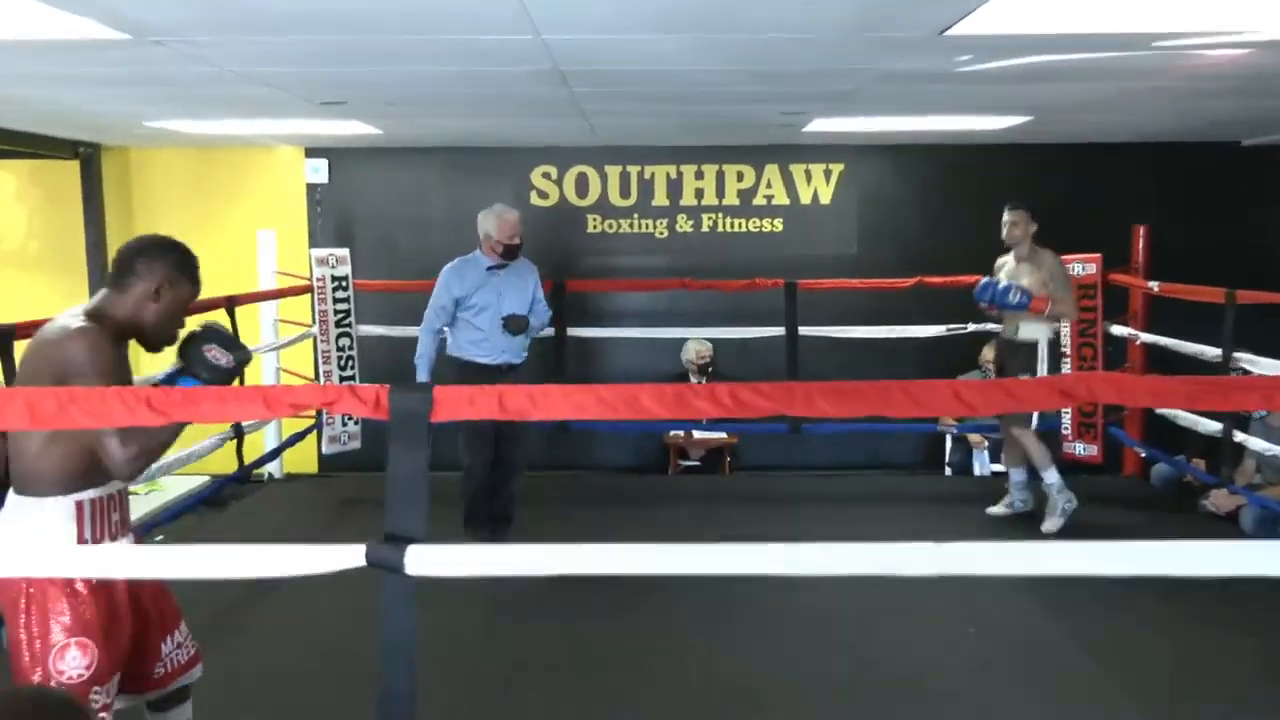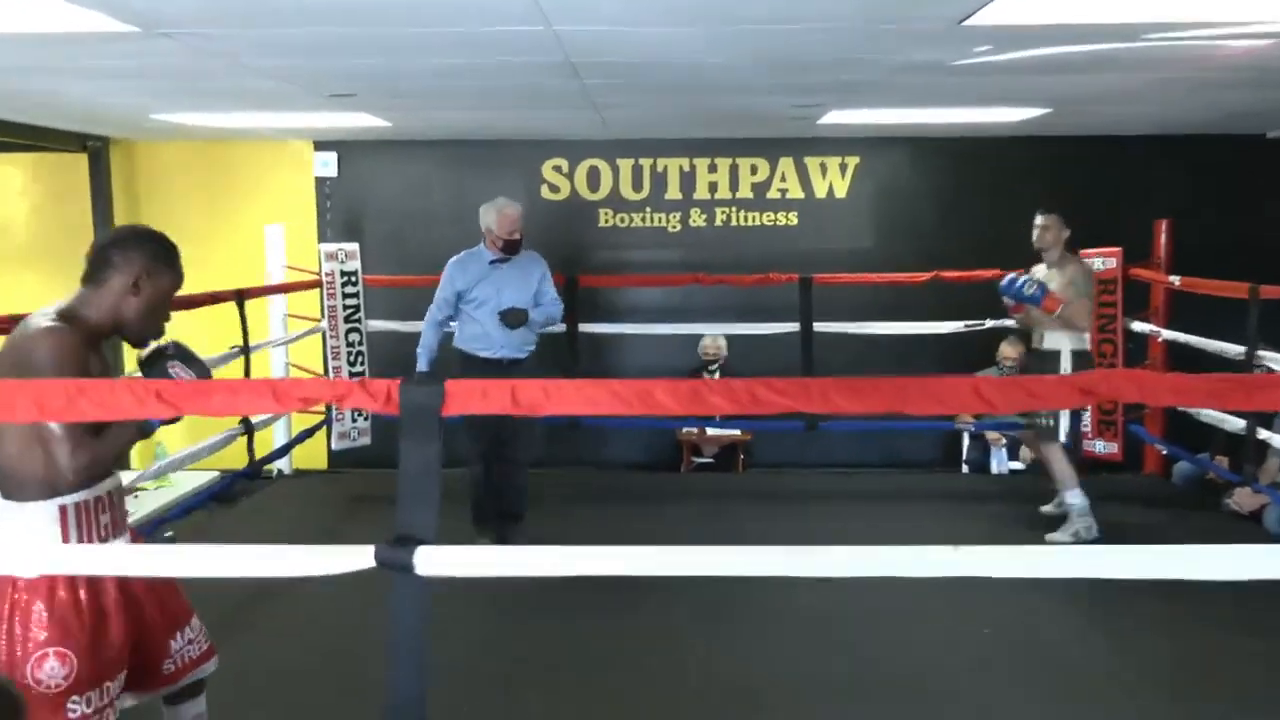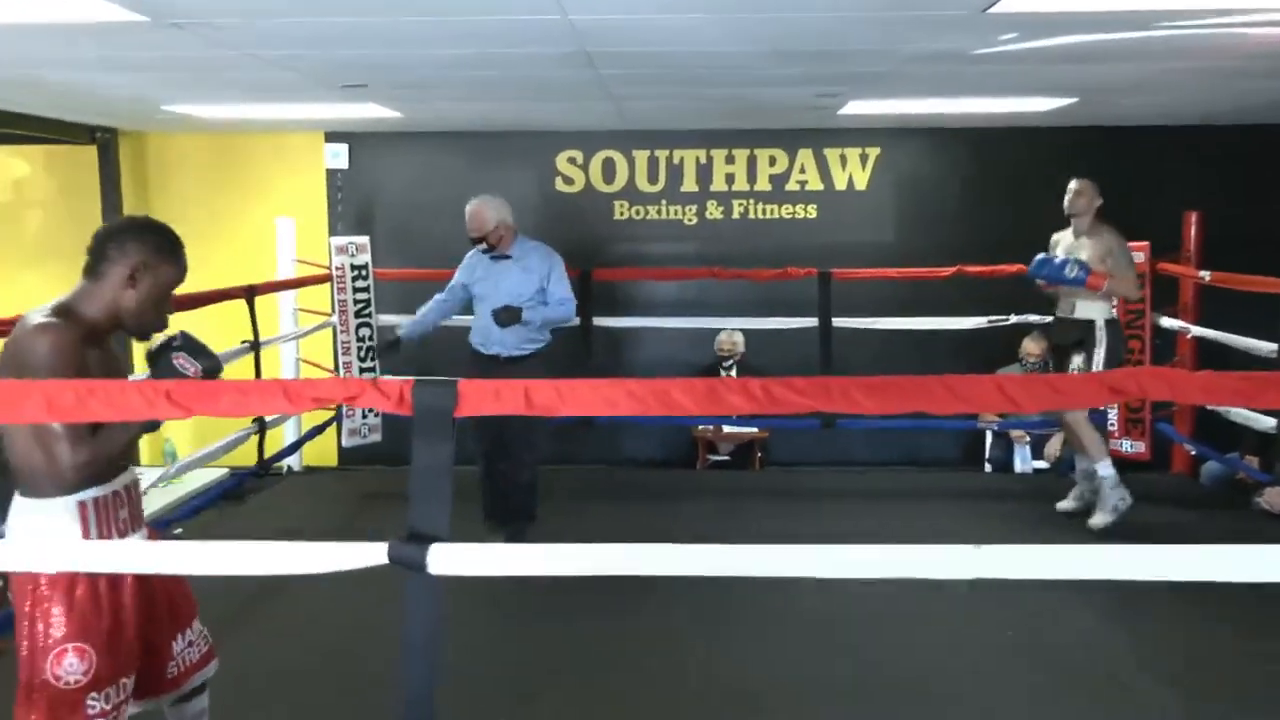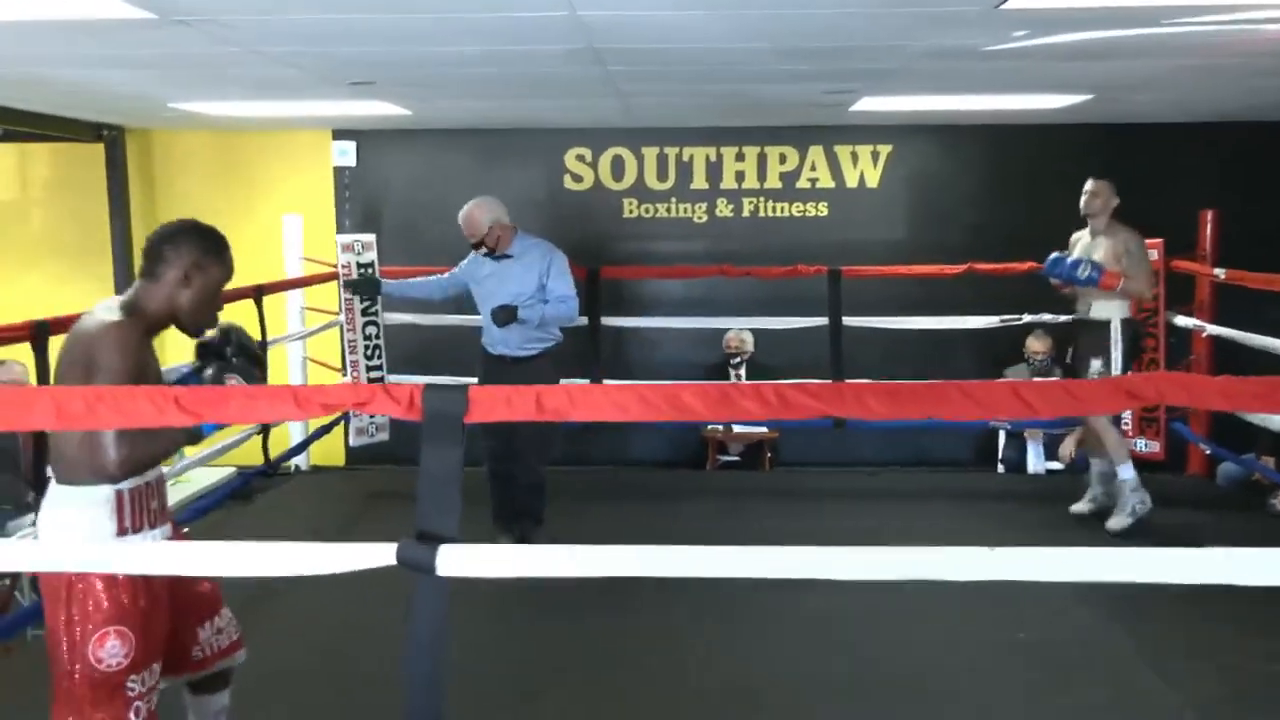
dt=0.3s
person 1, frame 1
left shoulder: (94, 338)
right shoulder: (84, 343)
right elbow: (124, 456)
left wrist: (177, 382)
right wrist: (194, 385)
left hip: (99, 539)
right hip: (53, 550)
left knee: (170, 664)
person 1, frame 2
left shoulder: (83, 342)
right shoulder: (50, 343)
right elbow: (74, 467)
left hip: (100, 538)
right hip: (45, 554)
left knee: (183, 657)
person 1, frame 3
left shoulder: (98, 337)
right shoulder: (49, 340)
right elbow: (75, 463)
left hip: (120, 533)
right hip: (64, 549)
left knee: (188, 660)
person 1, frame 4
left shoulder: (129, 331)
right shoulder: (115, 336)
right elbow: (115, 459)
left wrist: (202, 376)
left hip: (138, 528)
right hip: (93, 538)
left knee: (212, 645)
person 2, frame 1
left shoulder: (528, 271)
right shoulder: (456, 273)
left elbow: (543, 313)
right elbow: (432, 327)
left wrist: (528, 322)
right wrist: (423, 377)
left hip: (512, 375)
right hip: (471, 375)
left knee: (510, 456)
right knee: (478, 458)
left ankle: (499, 526)
right ankle: (478, 530)
person 2, frame 2
left shoulder: (534, 264)
right shoulder: (460, 266)
left elbow: (554, 309)
right elbow: (436, 319)
left wrist: (528, 316)
right wrist: (423, 366)
left hip: (518, 370)
right hip: (476, 368)
left knee: (514, 450)
right knee: (481, 451)
left ankle: (510, 524)
right ankle: (486, 526)
person 2, frame 3
left shoulder: (544, 259)
right shoulder: (474, 261)
left elbow: (566, 308)
right elbow: (447, 302)
left wrist: (525, 314)
right wrist: (404, 333)
left hip: (527, 365)
right hip: (483, 364)
left knee: (525, 446)
right knee: (489, 448)
left ankle: (519, 522)
right ankle: (499, 523)
person 2, frame 4
left shoulder: (546, 256)
right shoulder: (476, 263)
left elbow: (569, 309)
right elbow: (439, 286)
left wrist: (521, 313)
right wrist: (381, 286)
left hip: (536, 367)
right hip: (494, 366)
left knee: (532, 449)
right knee: (498, 448)
left ankle: (530, 526)
right ankle: (506, 524)
person 3, frame 1
left shoulder: (1048, 263)
right shoulder: (1001, 263)
left elbow: (1070, 311)
left wrist: (1030, 302)
right wrist: (989, 302)
left hip: (1036, 349)
right hip: (1008, 346)
left knee: (1020, 428)
right knee: (1006, 425)
left ankle: (1060, 496)
right ankle: (1018, 496)
person 3, frame 2
left shoulder: (1076, 270)
right shoulder: (1036, 272)
left elbow: (1084, 321)
left wrist: (1045, 301)
right wrist: (1015, 305)
left hip: (1064, 360)
right hip: (1040, 357)
left knee: (1050, 441)
right knee: (1030, 433)
left ankle: (1081, 520)
right ankle: (1067, 494)
person 3, frame 3
left shoulder: (1109, 239)
right shoulder: (1058, 240)
left elbow: (1133, 289)
left wrist: (1089, 279)
right wrist: (1045, 281)
left hip: (1095, 330)
right hip: (1063, 327)
left knee: (1074, 413)
right knee: (1067, 414)
left ankle: (1113, 489)
right ankle: (1086, 485)
person 3, frame 4
left shoulder: (1126, 238)
right shoulder: (1076, 239)
left elbow: (1146, 290)
left wrist: (1102, 278)
right wrist: (1061, 281)
left hip: (1112, 331)
right hip: (1084, 328)
left knee: (1096, 415)
right knee: (1082, 413)
left ankle: (1133, 494)
right ankle: (1101, 488)
